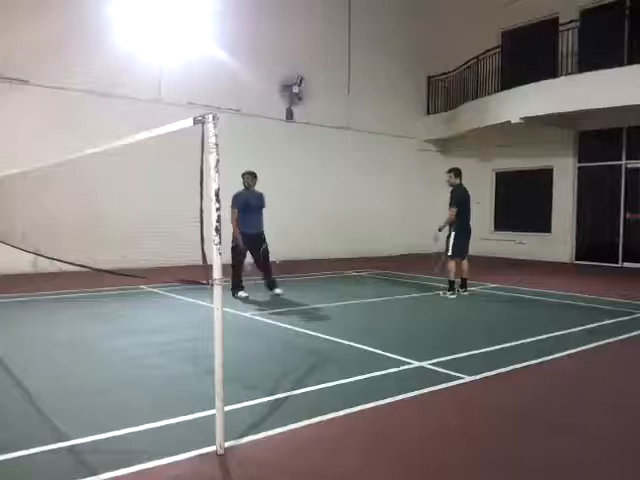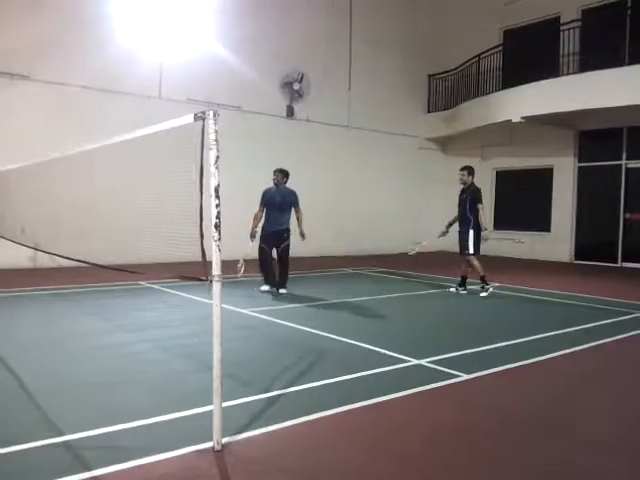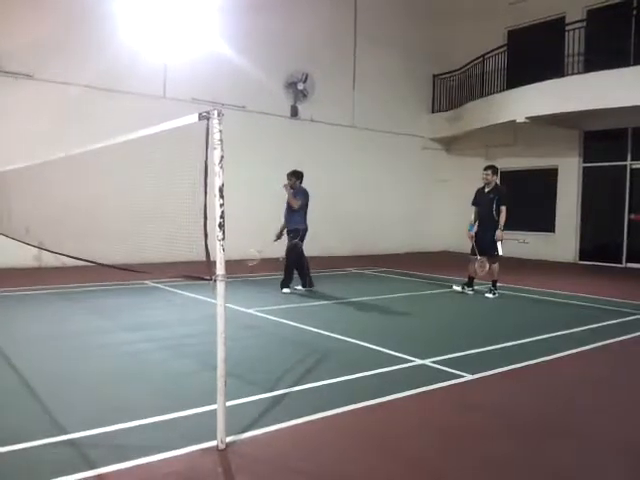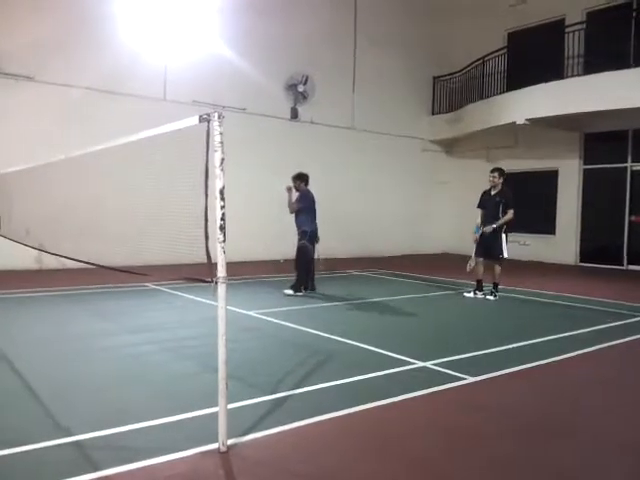
dt=0.5s
person 1, frame 1
left shoulder: (456, 192)
right shoulder: (463, 191)
left elbow: (452, 213)
left wrist: (442, 227)
right wrist: (446, 226)
left hip: (457, 230)
right hip: (465, 229)
left knee: (452, 258)
right knee: (463, 257)
left ankle: (451, 290)
right ankle: (463, 287)
person 1, frame 2
left shoulder: (475, 190)
right shoulder: (463, 191)
left elbow: (480, 210)
left wrist: (483, 228)
right wrist: (448, 226)
left hip: (471, 229)
right hip: (464, 229)
left knee: (470, 256)
right knee: (465, 257)
left ankle: (485, 284)
right ankle: (462, 285)
person 1, frame 3
left shoulder: (500, 191)
right shoulder: (479, 191)
left elbow: (503, 212)
left wrist: (500, 229)
right wrist: (471, 228)
left hip: (492, 231)
right hip: (480, 230)
left knee: (493, 258)
right knee: (474, 257)
left ankle: (494, 288)
right ankle: (469, 285)
person 1, frame 4
left shoulder: (506, 194)
right shoulder: (485, 194)
left elbow: (510, 215)
left wrist: (494, 226)
right wrist: (477, 231)
left hip: (498, 233)
right hip: (484, 233)
left knee: (497, 262)
right knee: (478, 260)
left ankle: (495, 291)
right ankle: (479, 290)
person 2, frame 1
left shoulder: (260, 196)
right shoulder: (238, 196)
right elbow: (233, 217)
left wrist: (260, 230)
right wrist: (237, 234)
left hip: (258, 234)
right hip: (242, 234)
left knee: (264, 261)
right knee: (238, 262)
left ankle: (272, 286)
right ankle: (238, 289)
person 2, frame 2
left shoulder: (291, 194)
right shoulder: (267, 192)
left elbow: (298, 212)
right elbow: (260, 211)
left wrist: (301, 228)
right wrist: (253, 227)
left hip: (283, 231)
right hip: (267, 230)
left knee: (283, 259)
right knee: (264, 258)
left ankle: (281, 285)
right ankle: (269, 282)
person 2, frame 3
left shoulder: (302, 192)
right shoulder: (292, 193)
left elbow: (295, 205)
left wrist: (288, 192)
right wrist: (281, 230)
left hip: (298, 229)
right hip: (292, 229)
left knee: (290, 257)
right knee: (299, 258)
left ankle: (285, 284)
right ankle: (307, 283)
person 2, frame 4
left shoulder: (304, 195)
right shoulder: (305, 195)
left elbow: (291, 209)
left wrist: (289, 194)
right wrist: (315, 234)
left hip: (307, 232)
right hip: (308, 231)
left knee: (301, 260)
right knee: (307, 260)
left ankle: (297, 288)
right ankle: (309, 286)
